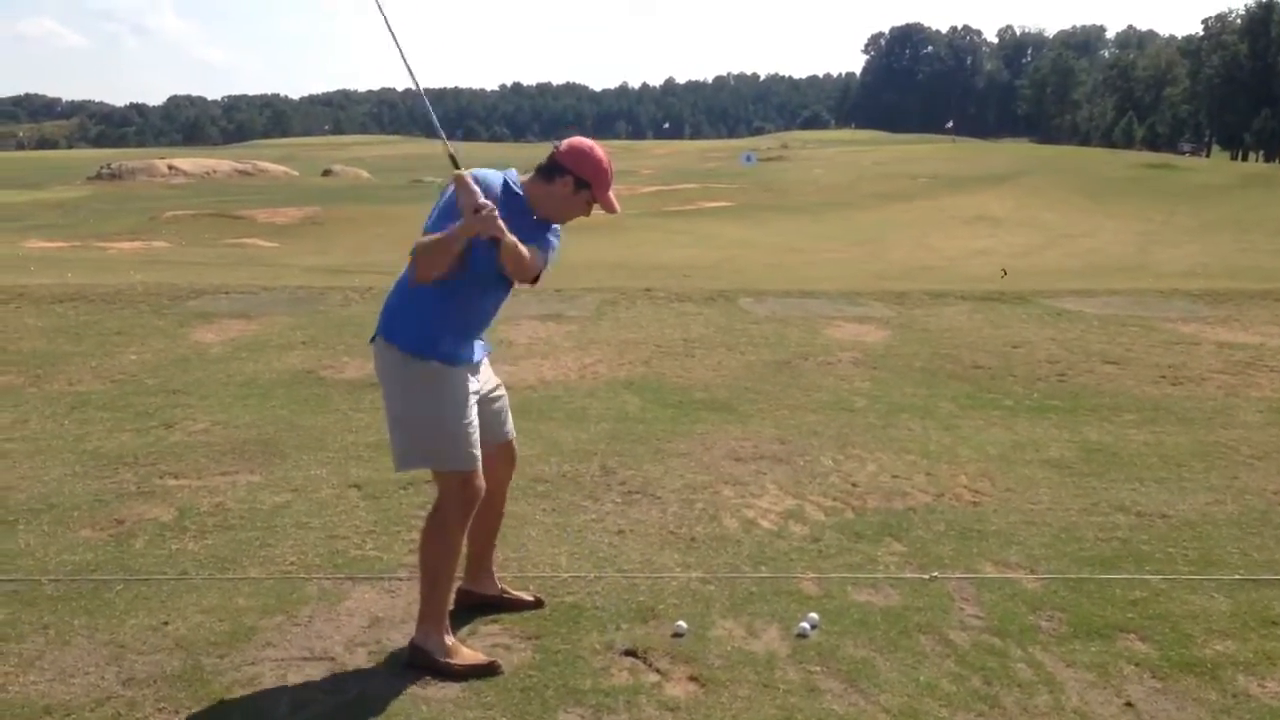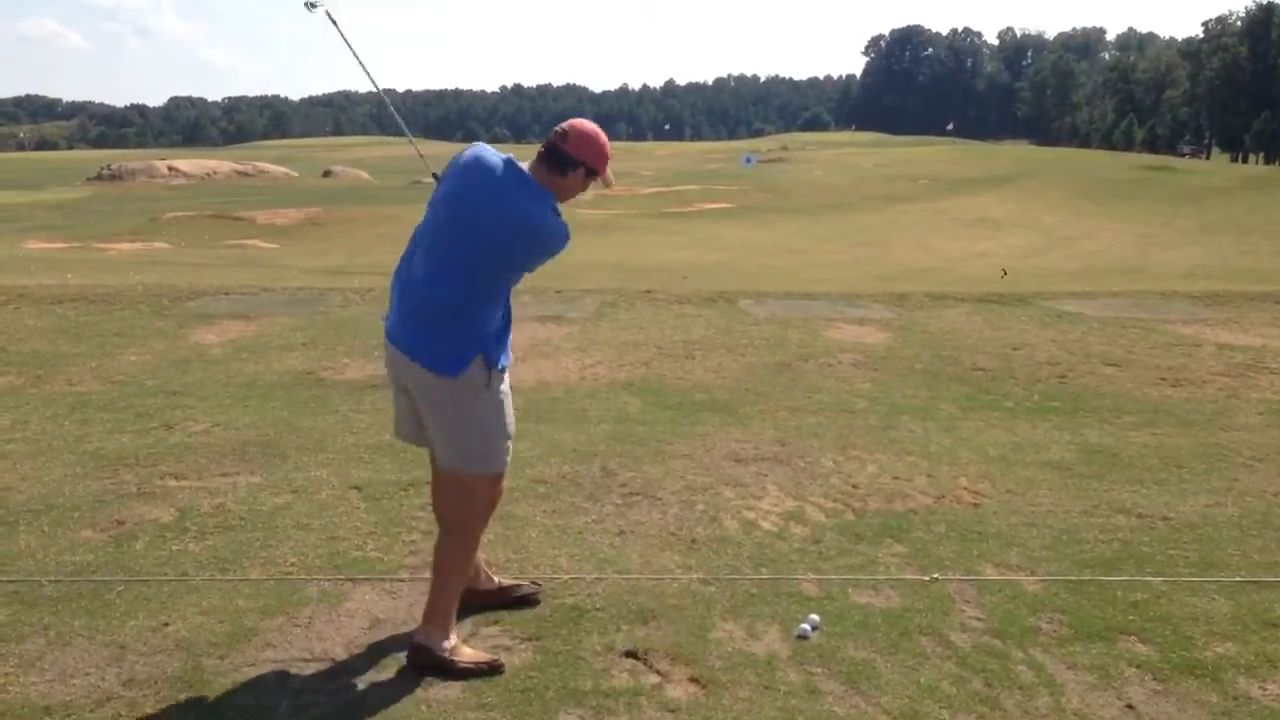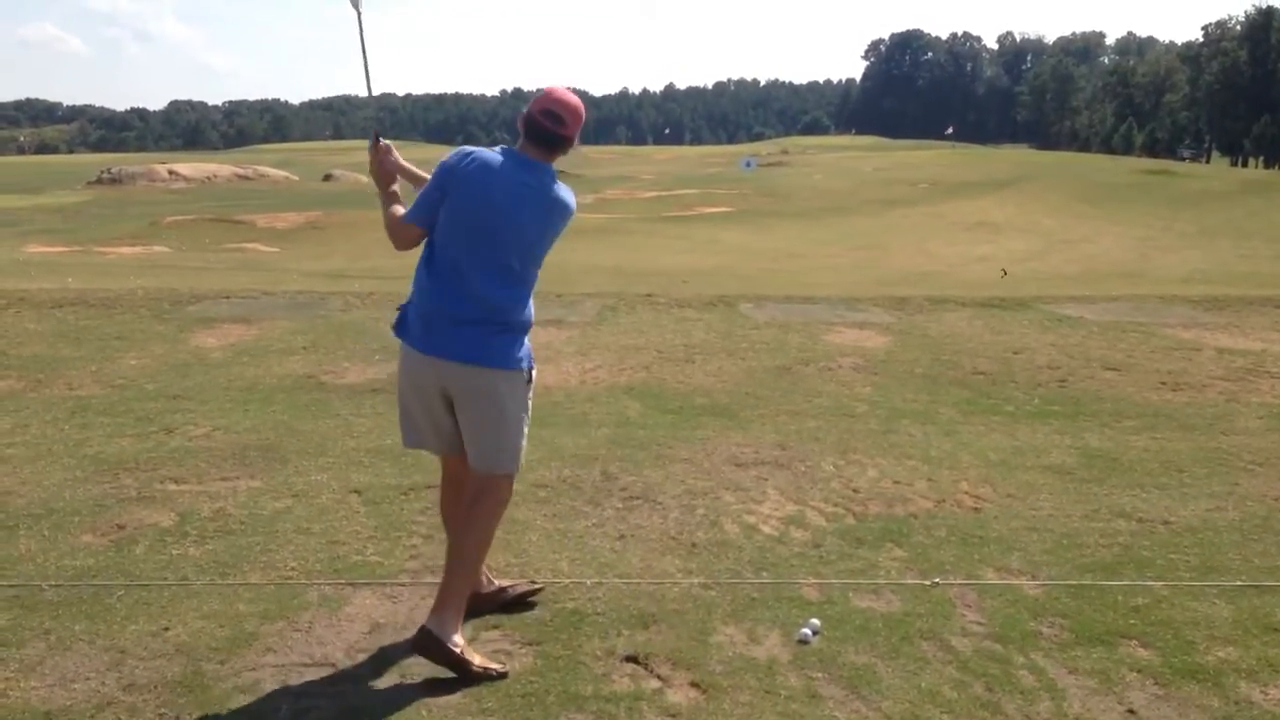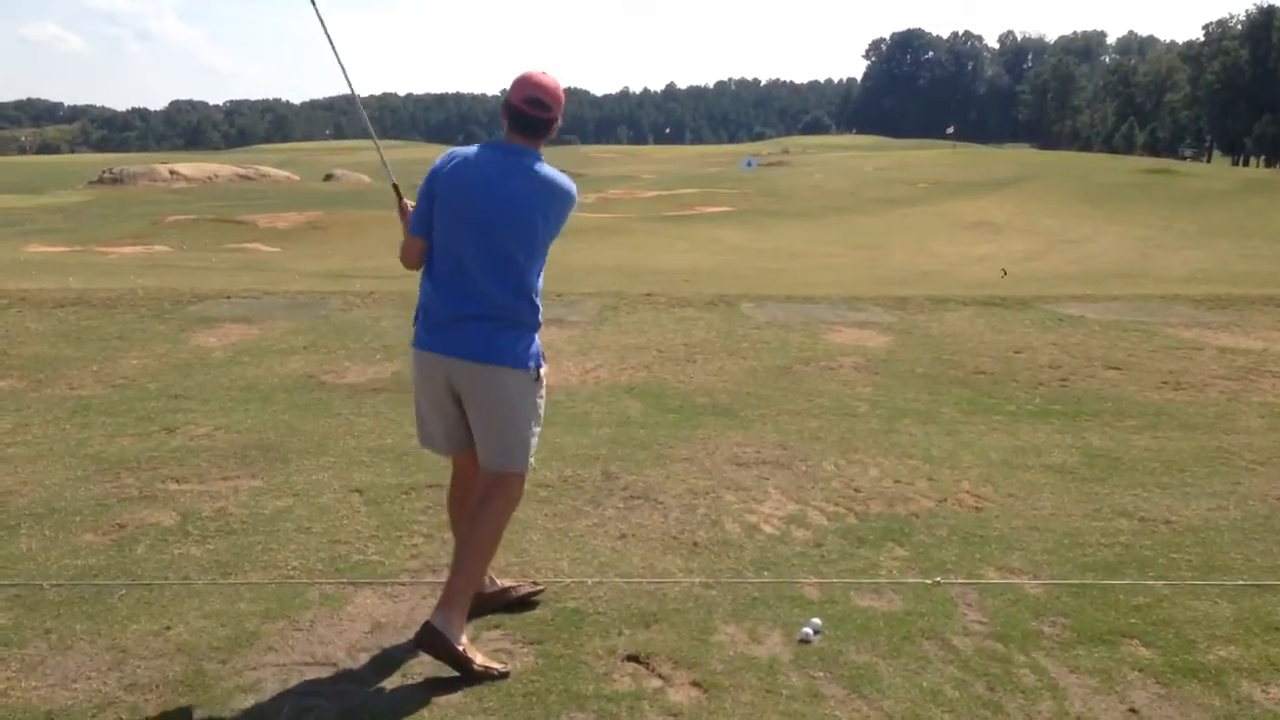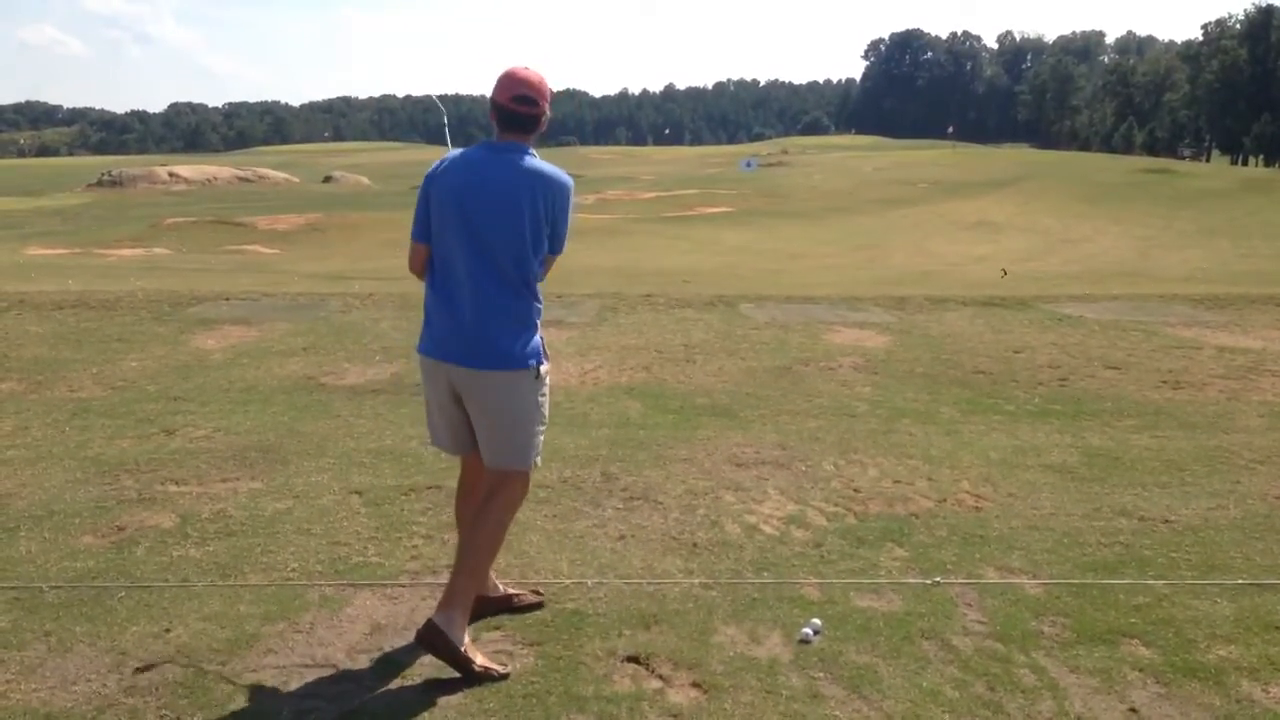
dt=0.3s
person 1, frame 1
left shoulder: (543, 232)
right shoulder: (480, 190)
left elbow: (522, 272)
right elbow: (422, 268)
left wrist: (497, 229)
right wrist: (469, 227)
left hip: (461, 354)
right hip: (419, 353)
left knee: (500, 461)
right knee: (463, 485)
left ankle: (478, 582)
right ankle: (430, 637)
person 1, frame 2
left shoulder: (475, 160)
right shoulder: (550, 229)
left hip: (405, 341)
right hip: (461, 358)
left knee: (450, 467)
right knee: (482, 486)
left ankle: (471, 580)
right ankle: (434, 636)
person 1, frame 3
left shoulder: (464, 164)
right shoulder: (562, 204)
left elbow: (403, 237)
left wrist: (386, 185)
right wrist: (410, 173)
left hip: (424, 346)
right hip: (495, 359)
left knee: (458, 470)
right knee: (492, 484)
left ankle: (474, 583)
right ankle: (444, 623)
person 1, frame 4
left shoulder: (449, 167)
right shoulder: (561, 192)
left elbow: (413, 258)
left wrist: (413, 225)
left hip: (436, 346)
right hip: (505, 355)
left knee: (469, 469)
right knee: (503, 483)
left ankle: (478, 583)
right ankle: (448, 620)
person 1, frame 5
left shoulder: (442, 172)
right shoulder: (554, 184)
left elbow: (418, 265)
right elbow: (542, 268)
left hip: (440, 349)
right hip: (508, 354)
left knee: (477, 469)
right knee: (508, 482)
left ankle: (480, 586)
right ankle: (449, 620)
